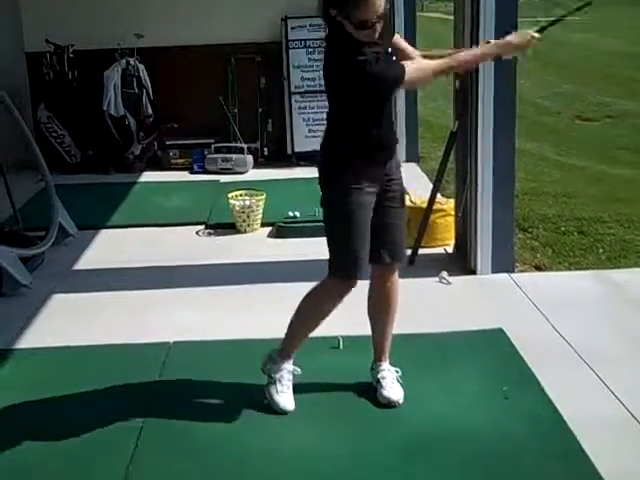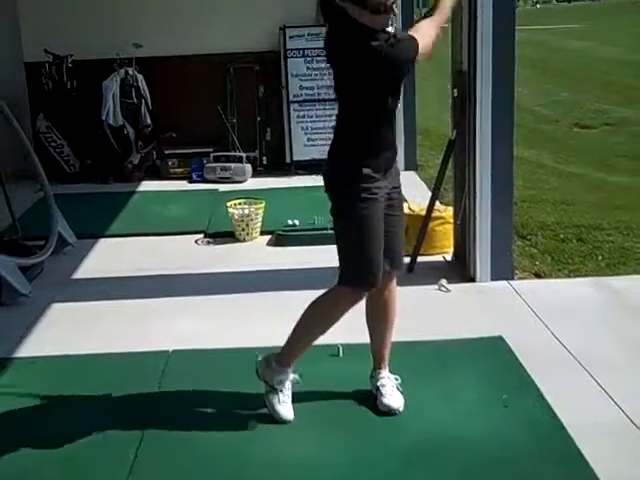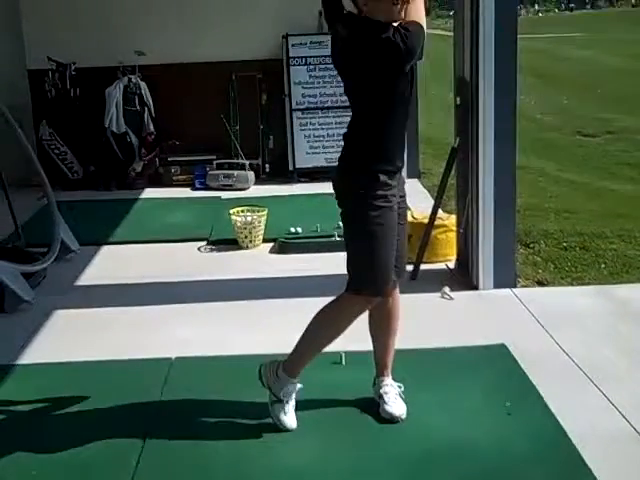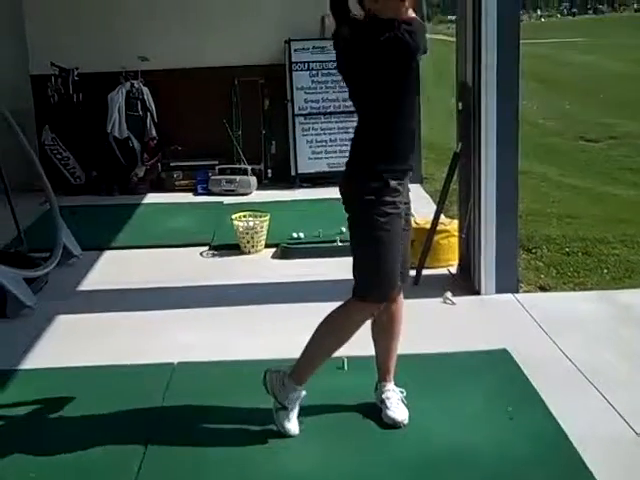
dt=0.1s
person 1, frame 1
right shoulder: (354, 64)
left elbow: (413, 60)
right elbow: (433, 70)
right wrist: (495, 50)
left hip: (383, 163)
right hip: (345, 174)
left knee: (388, 268)
right knee: (344, 277)
left ankle: (381, 364)
right ankle: (281, 361)
person 1, frame 2
right shoulder: (380, 53)
left hip: (384, 168)
right hip: (359, 176)
left knee: (387, 276)
right knee: (359, 284)
left ankle: (381, 373)
right ankle: (279, 366)
person 1, frame 3
right shoulder: (396, 46)
left hip: (383, 176)
right hip: (367, 181)
left knee: (389, 284)
right knee: (364, 292)
left ankle: (384, 379)
right ankle: (284, 373)
person 1, frame 4
left shoulder: (350, 37)
right shoulder: (402, 41)
left hip: (388, 180)
right hip: (375, 186)
left knee: (393, 290)
right knee: (371, 298)
left ankle: (386, 385)
right ankle: (290, 381)
